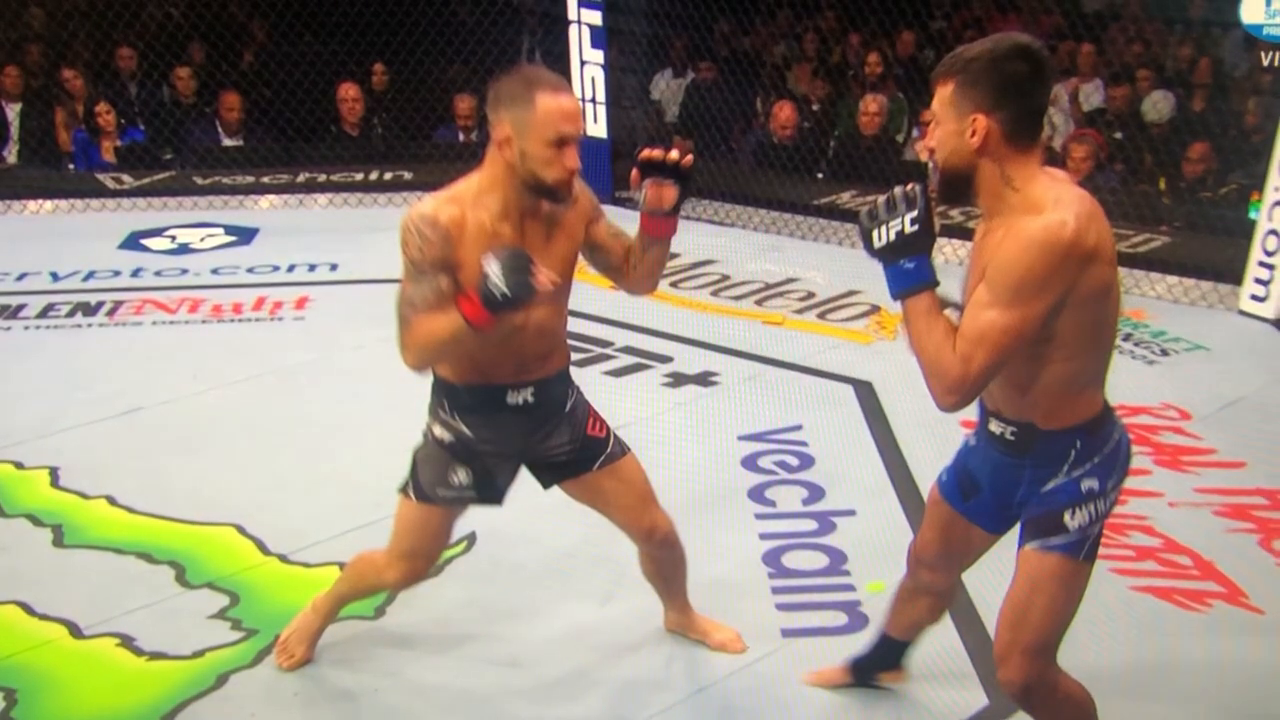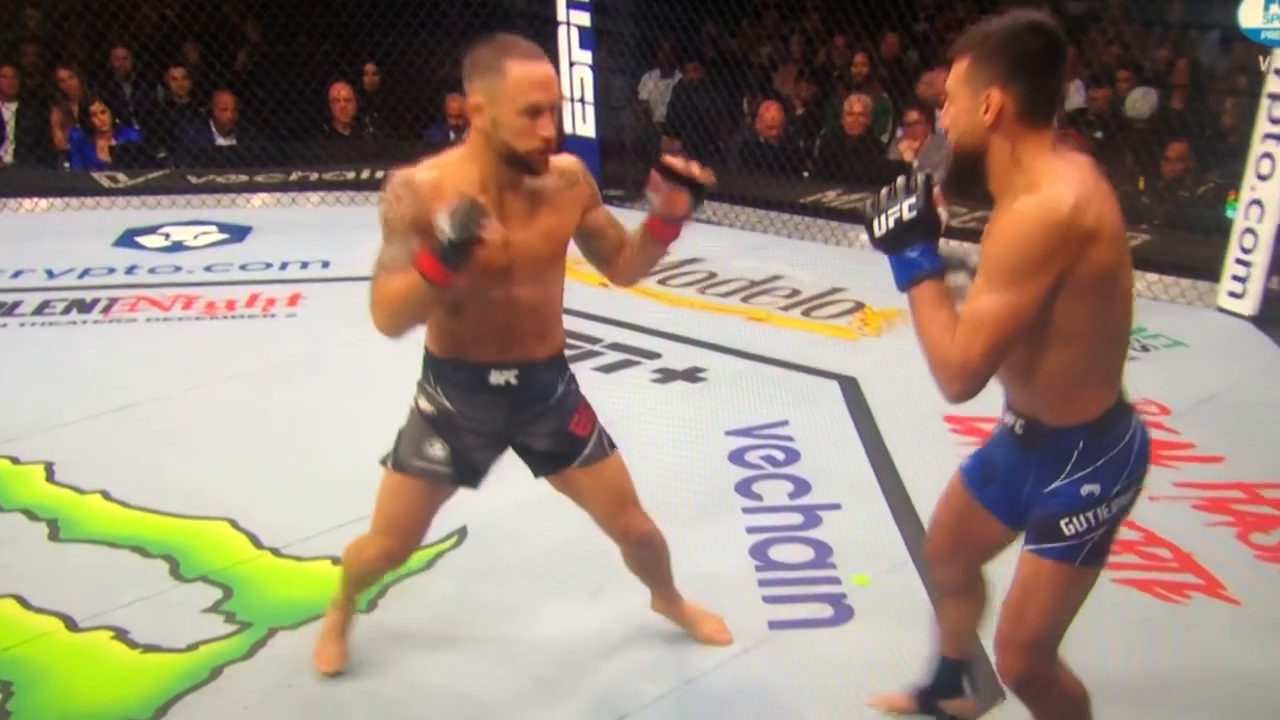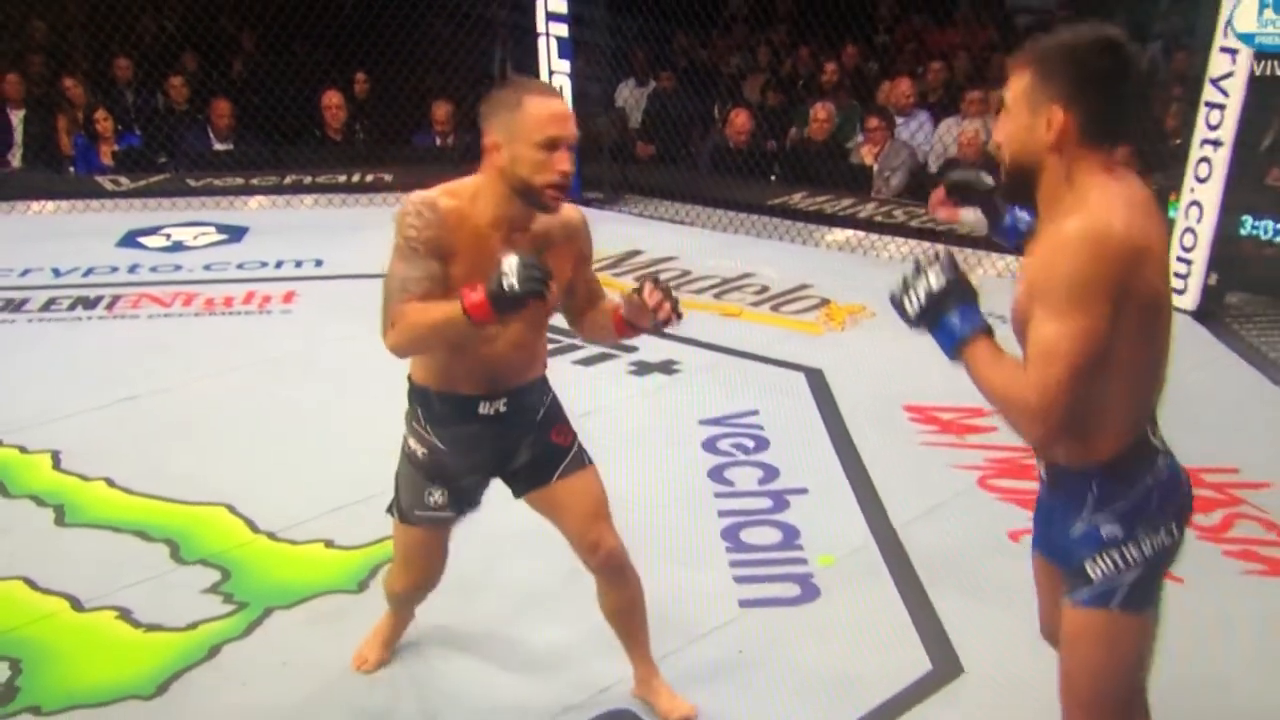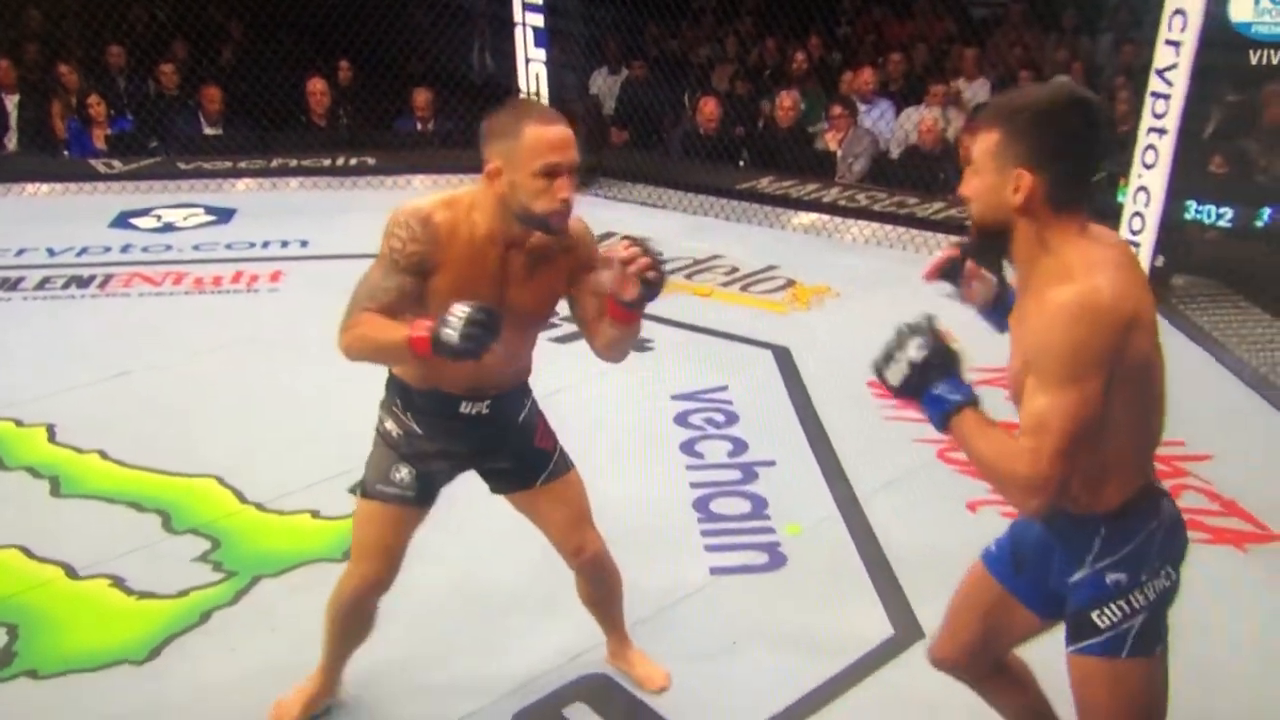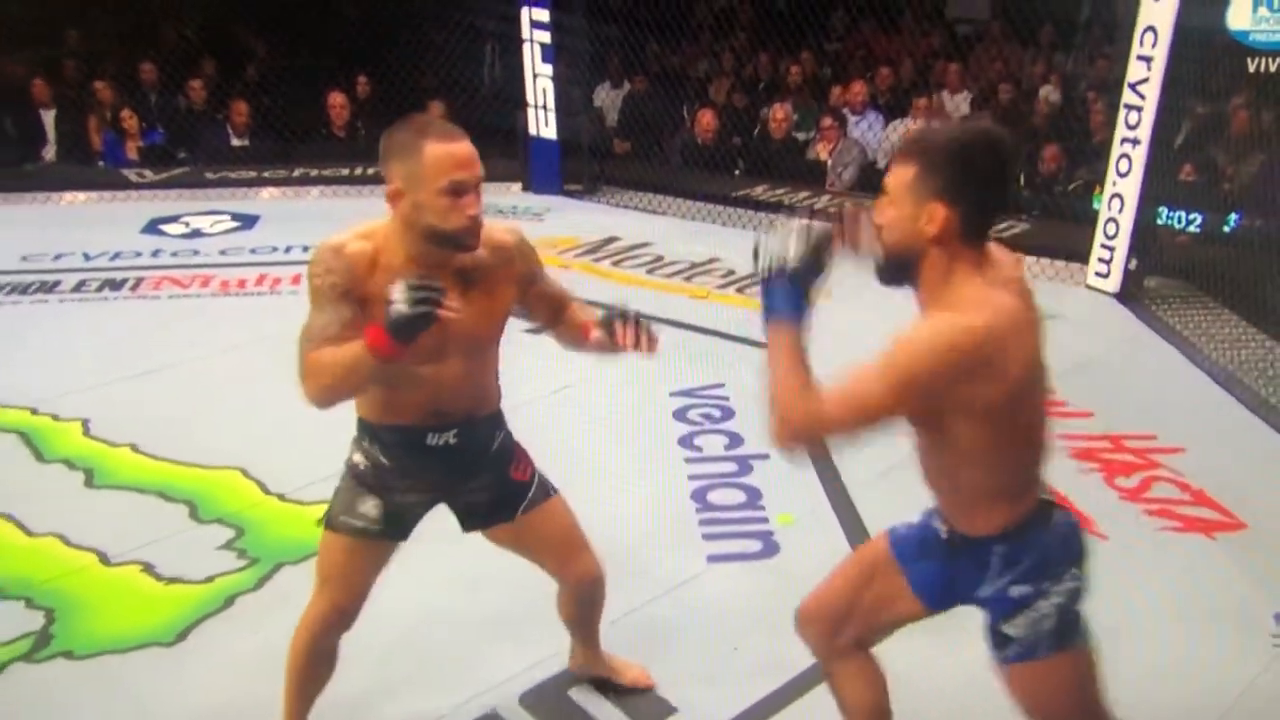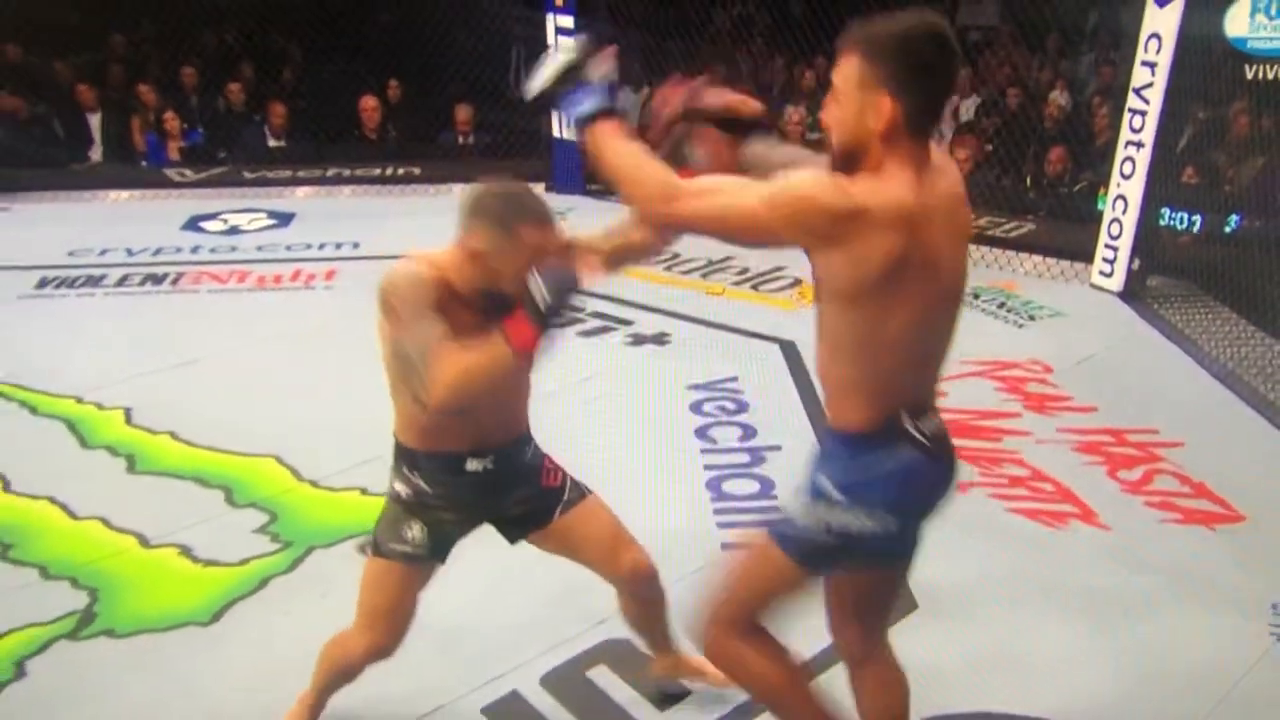
dt=0.7s
person 1, frame 1
left shoulder: (1049, 227)
right shoulder: (1015, 201)
left elbow: (952, 383)
left wrist: (908, 268)
left hip: (1069, 461)
right hip: (1000, 438)
right knee: (929, 562)
right ankle: (882, 659)
person 1, frame 2
left shoulder: (1044, 209)
right shoulder: (1054, 176)
left elbow: (958, 373)
left wrist: (915, 258)
right wrist: (955, 277)
left hip: (1083, 458)
right hip: (1026, 434)
left knee: (1022, 660)
right knee: (946, 556)
person 1, frame 3
left shoulder: (1089, 232)
right shoulder: (1116, 194)
left elbow: (1037, 415)
left wrist: (956, 323)
right wrist: (1004, 220)
left hip: (1115, 505)
right hip: (1080, 483)
right knee: (1071, 637)
person 1, frame 4
left shoulder: (1078, 296)
right shoulder: (1083, 251)
left elbow: (1035, 484)
left wrist: (943, 395)
right wrist: (1001, 303)
left hip: (1115, 550)
right hip: (1057, 526)
right knee: (959, 652)
person 1, frame 5
left shoulder: (957, 334)
right shoulder: (989, 270)
left elbow: (796, 425)
left wrist: (785, 305)
right wrist: (875, 241)
left hip: (1020, 559)
right hip: (952, 530)
right knee: (825, 626)
person 1, frame 6
left shoulder: (846, 208)
right shoulder: (935, 174)
left elbow: (665, 201)
left wrist: (589, 106)
left hip: (868, 466)
right hip: (910, 452)
left knee: (726, 627)
right knee: (860, 638)
person 2, frame 1
left shoulder: (573, 201)
right shoulder: (437, 222)
left elbow: (637, 278)
right elbow: (416, 351)
left wrist: (659, 213)
right wrist: (484, 303)
left hip: (554, 401)
right hip: (468, 414)
left knee: (655, 530)
right knee: (404, 567)
left ankle: (681, 614)
right ankle: (320, 609)
person 2, frame 2
left shoulder: (568, 180)
right shoulder: (418, 190)
left elbow: (624, 267)
right elbow: (388, 318)
left wrist: (668, 216)
right wrist: (440, 257)
left hip: (545, 386)
right hip: (456, 390)
left knee: (634, 528)
right knee: (387, 545)
left ankle: (669, 600)
right ankle: (340, 613)
person 2, frame 3
left shoulder: (568, 226)
right shoulder: (432, 216)
left elbow: (589, 322)
right elbow: (400, 335)
left wrist: (632, 316)
right wrist: (487, 301)
left hip: (531, 409)
right hip: (444, 420)
left knee: (606, 552)
right knee: (415, 577)
right ankle: (394, 619)
person 2, frame 4
left shoulder: (570, 240)
right shoulder: (426, 227)
left elbow: (608, 348)
right elbow: (354, 335)
left wrist: (628, 301)
right wrist: (432, 335)
left hip: (509, 412)
right hip: (421, 415)
left knee: (587, 550)
right knee: (366, 580)
left ankle: (620, 647)
person 2, frame 5
left shoulder: (502, 251)
right shoulder: (345, 262)
left elbow: (561, 314)
right elbow: (318, 386)
left wrist: (603, 328)
right wrist: (388, 335)
left hip: (484, 443)
right hip: (390, 454)
left knee: (583, 573)
right knee: (331, 610)
left ankle: (587, 655)
person 2, frame 6
left shoulder: (533, 263)
right shoulder: (411, 286)
left elbow: (644, 235)
right elbow: (444, 389)
right wrist: (530, 324)
left hip: (517, 461)
right hip: (432, 479)
left knee: (635, 569)
right knee: (372, 640)
left ankle: (667, 659)
